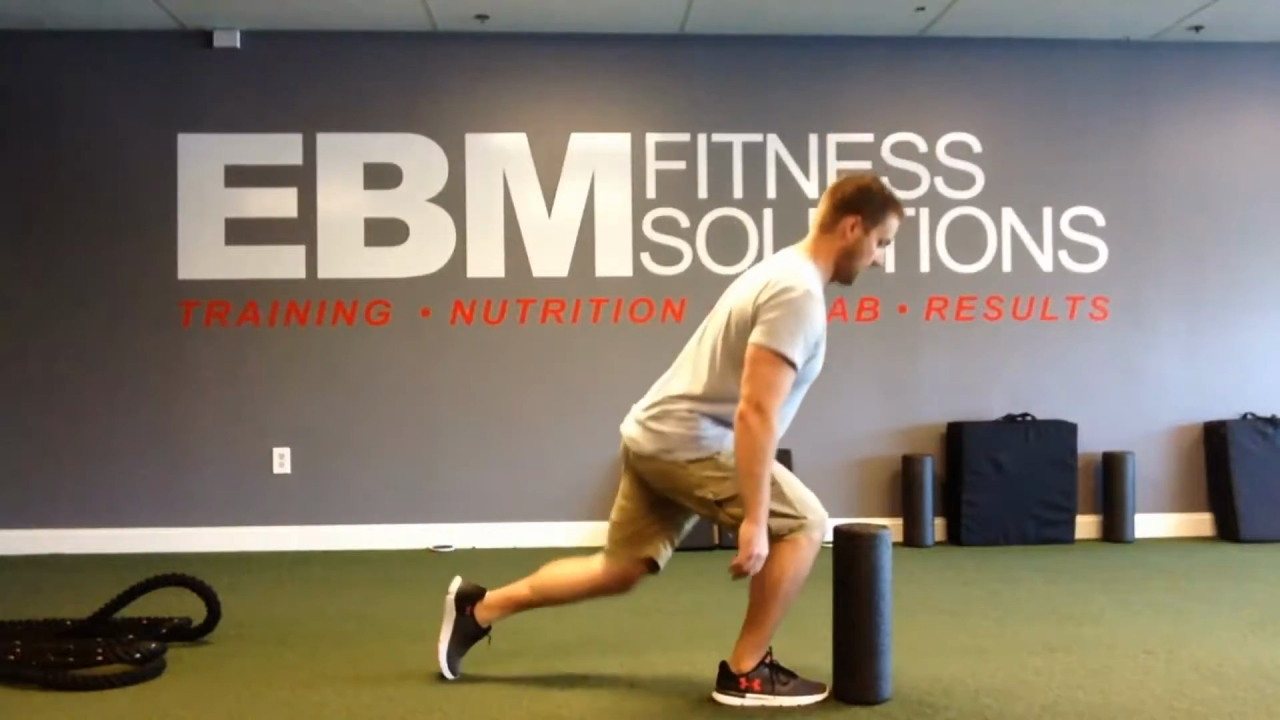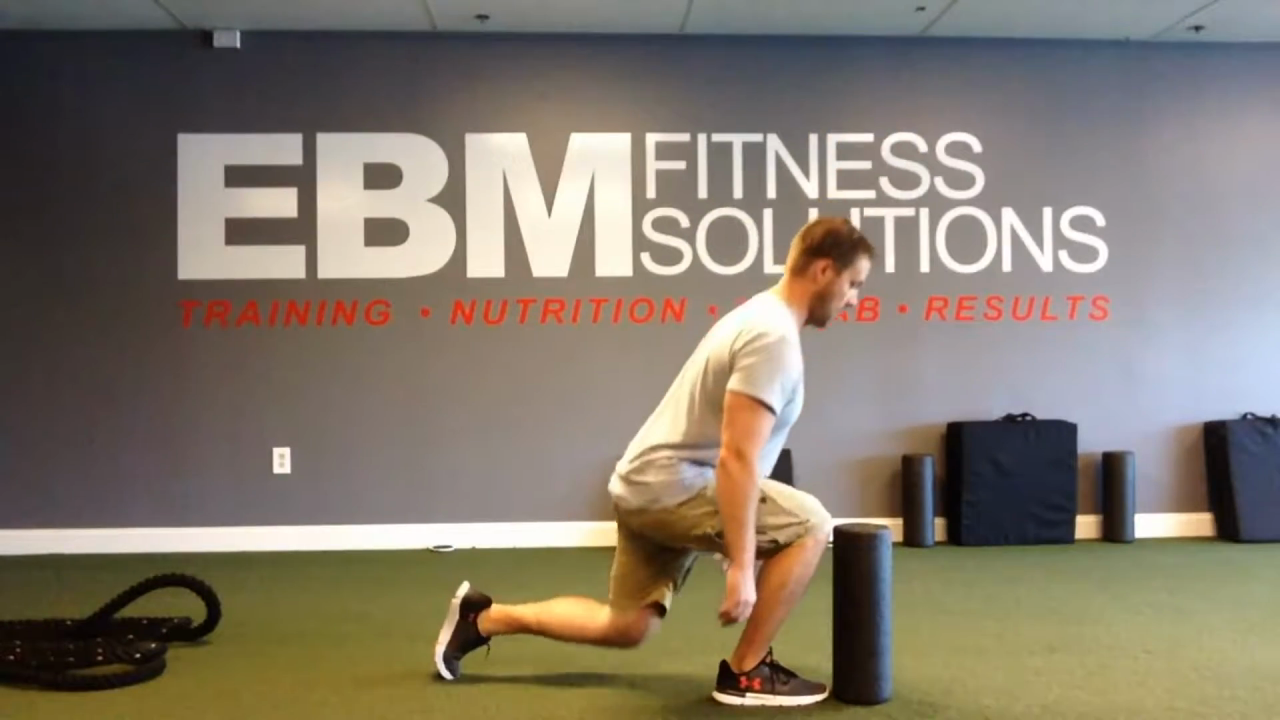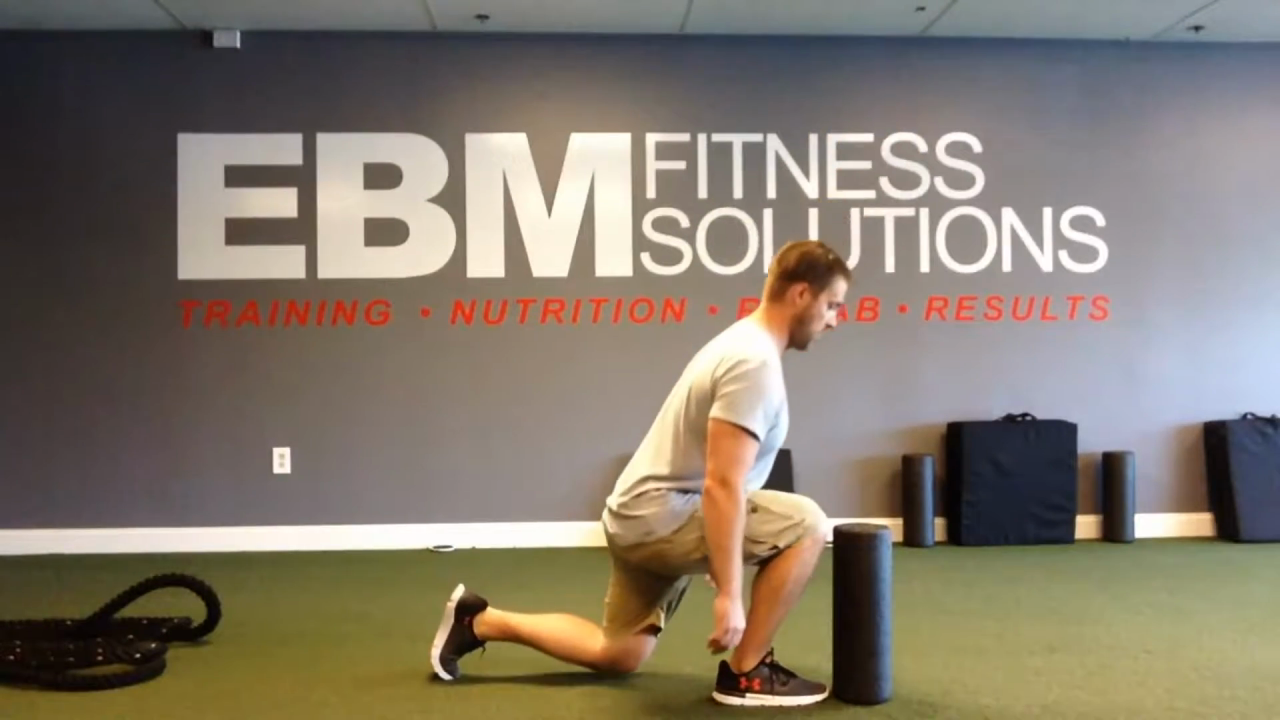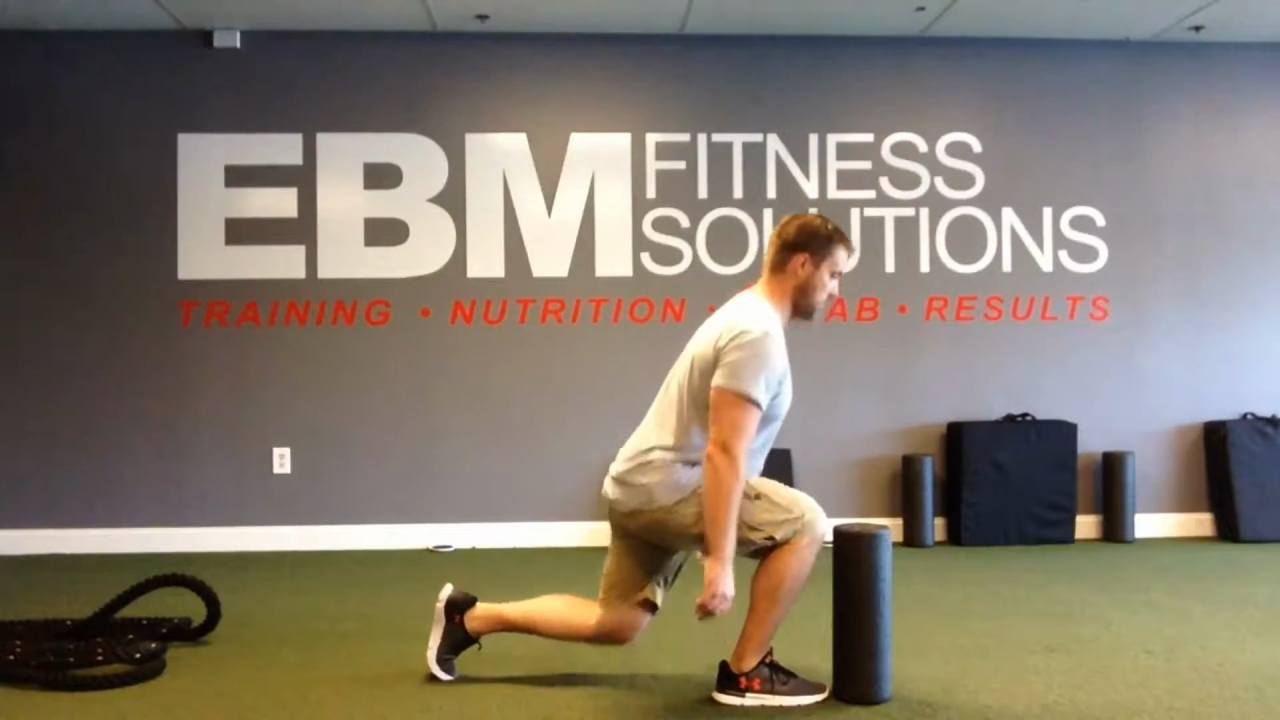
dt=0.3s
person 1, frame 1
left shoulder: (783, 271)
right shoulder: (798, 292)
right elbow: (755, 413)
right wrist: (754, 522)
left hip: (655, 435)
right hip: (685, 440)
left knee: (619, 569)
right knee: (803, 524)
left ankle: (476, 609)
right ankle: (746, 672)
person 1, frame 2
left shoulder: (759, 316)
right shoulder: (773, 336)
right elbow: (737, 458)
right wrist: (740, 566)
left hip: (646, 485)
right hip: (671, 487)
left knee: (624, 627)
right knee: (809, 527)
left ankle: (481, 618)
right ankle: (746, 673)
person 1, frame 3
left shoulder: (741, 344)
right shoulder: (753, 363)
right elbow: (724, 487)
right wrist: (729, 595)
left hip: (641, 517)
right hip: (662, 518)
left knee: (619, 654)
right knee: (806, 526)
left ankle: (477, 619)
right ankle: (746, 673)
person 1, frame 4
left shoulder: (746, 316)
right shoulder: (757, 333)
right elbow: (723, 454)
left wrist: (717, 545)
right wrist: (720, 563)
left hip: (645, 486)
right hip: (664, 489)
left knee: (613, 623)
right knee: (803, 525)
left ankle: (467, 617)
right ankle: (746, 672)
